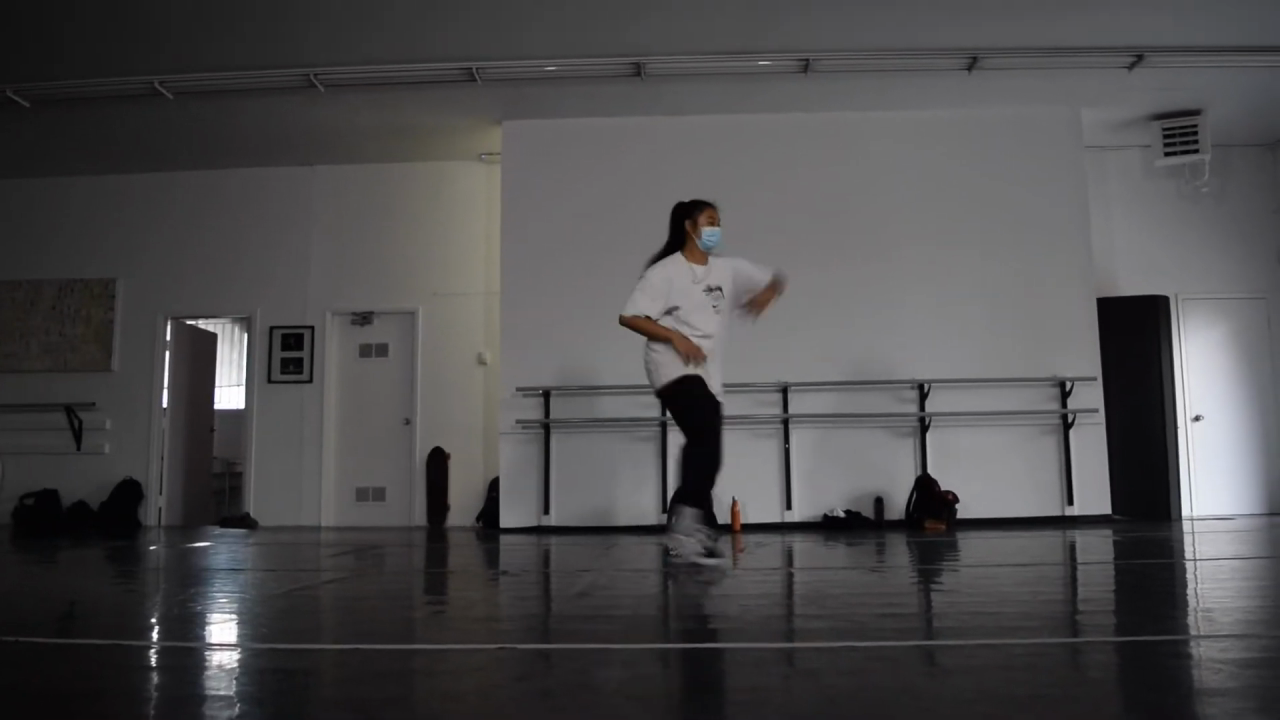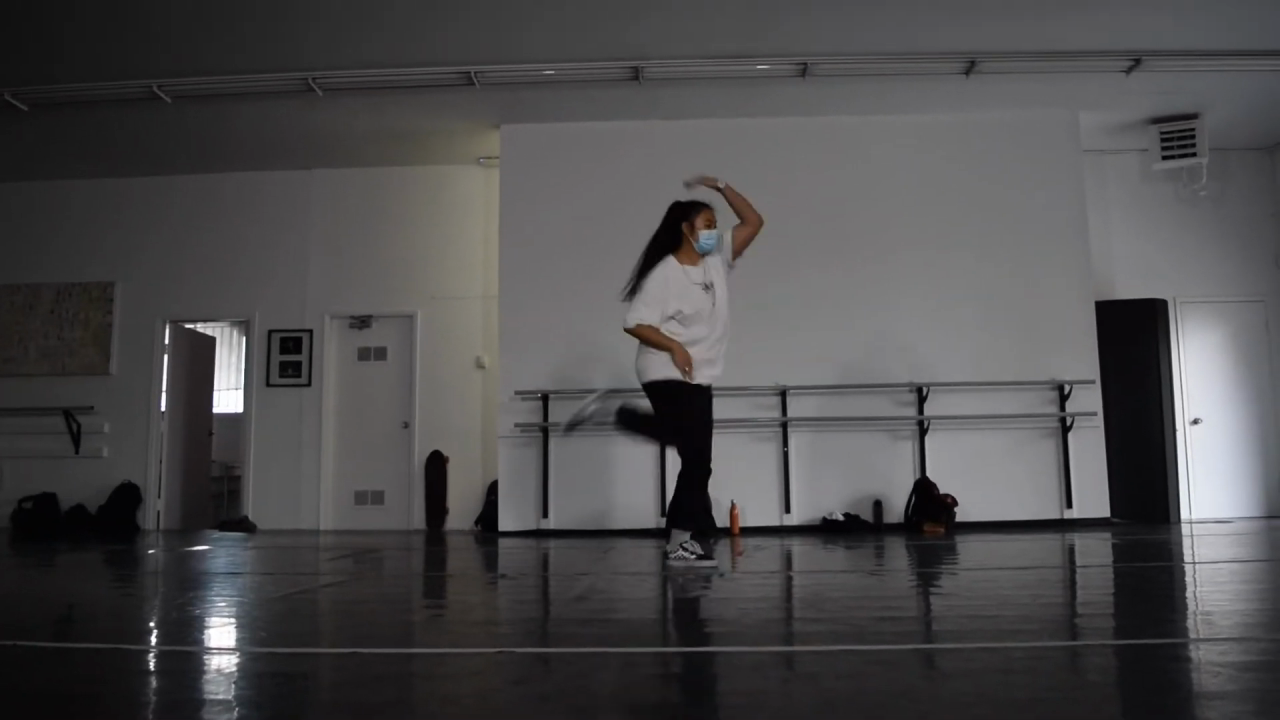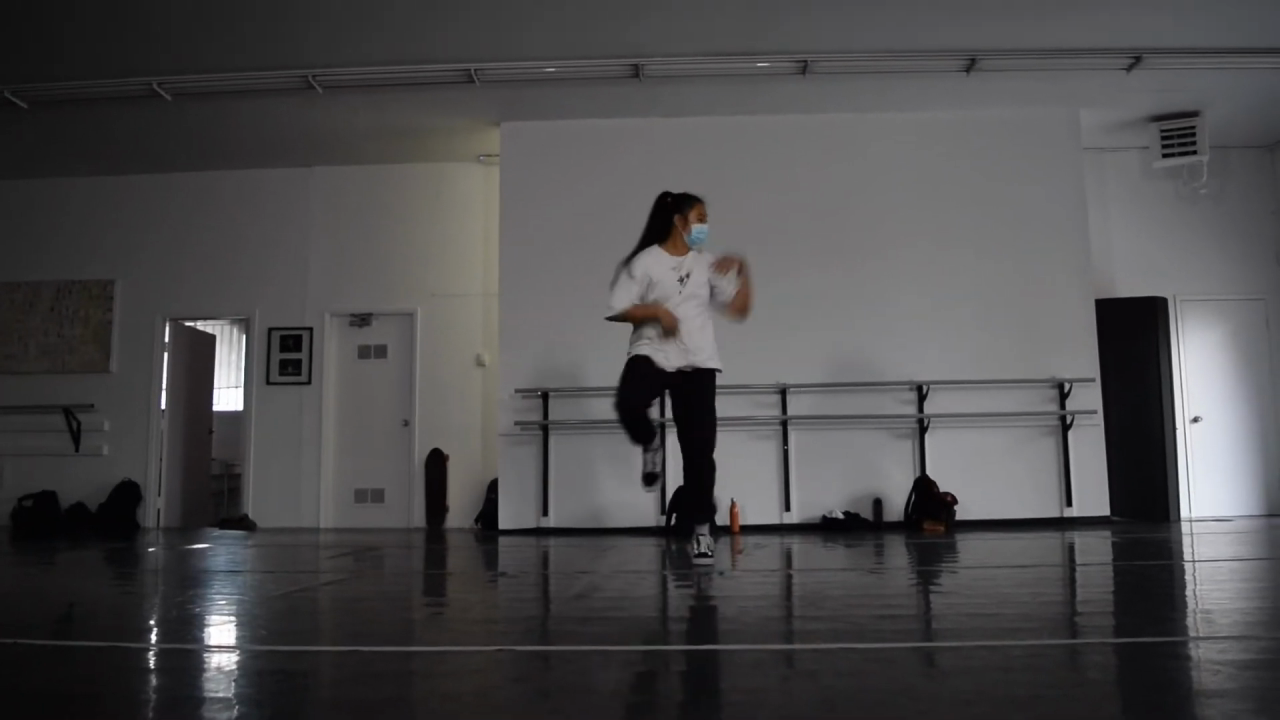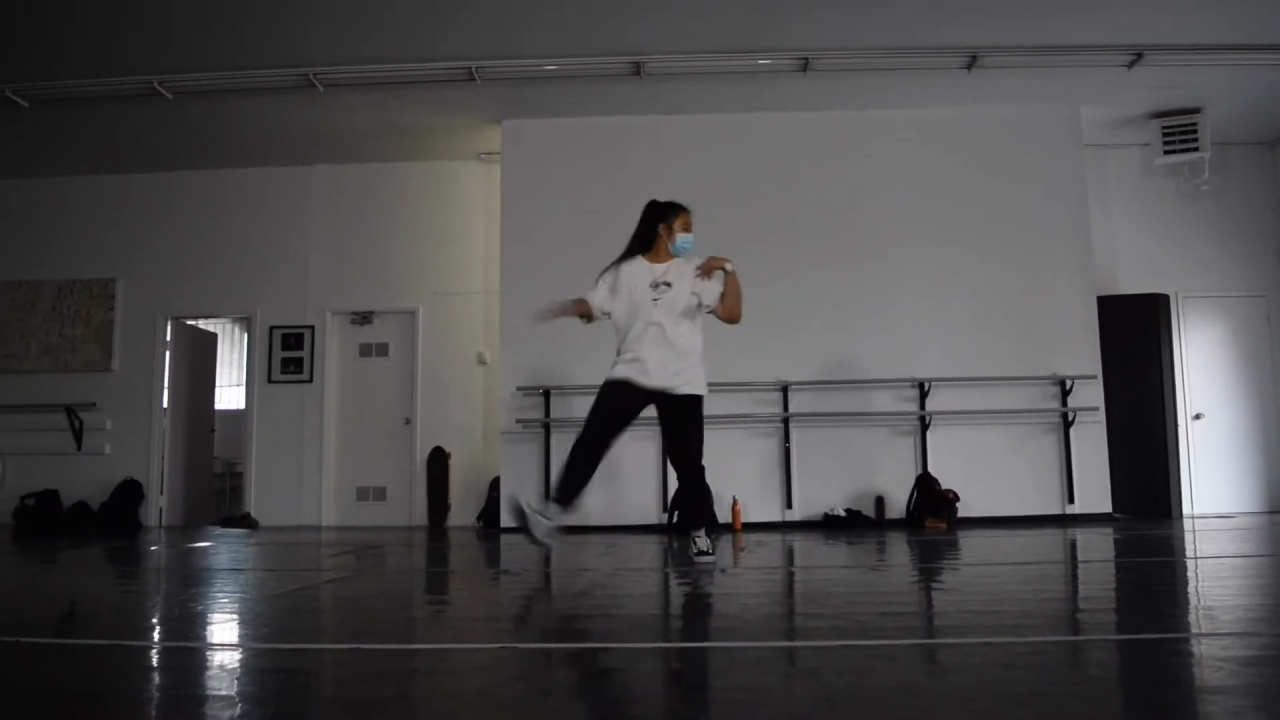
dt=0.2s
person 1, frame 1
left shoulder: (730, 268)
right shoulder: (666, 271)
left elbow: (773, 281)
right elbow: (631, 316)
left wrist: (767, 292)
right wrist: (675, 338)
left hip: (706, 377)
right hip: (675, 371)
left knee: (705, 453)
right knee: (706, 444)
left ankle: (685, 532)
right ankle: (689, 524)
person 1, frame 2
left shoulder: (717, 257)
right shoulder: (663, 275)
left elbow: (754, 222)
right elbow: (635, 324)
left wrist: (721, 187)
right wrist: (673, 345)
left hip: (700, 376)
right hip: (667, 370)
left knee: (698, 458)
right knee: (686, 441)
left ankle: (683, 538)
person 1, frame 3
left shoulder: (706, 263)
right shoulder: (643, 262)
left elbow: (739, 310)
right elbow: (617, 309)
left wrist: (742, 271)
right wrist: (652, 310)
left hip: (698, 364)
right hip: (651, 355)
left knee: (699, 450)
right knee: (629, 404)
left ankle: (701, 531)
right ankle: (650, 447)
person 1, frame 4
left shoulder: (697, 273)
right shoulder: (623, 272)
left elbow: (732, 314)
right elbow: (591, 308)
left wrist: (728, 270)
right wrist: (568, 307)
left hip: (682, 382)
right hip: (631, 372)
left knee: (687, 463)
right knee: (591, 440)
left ankle: (699, 534)
right ankle: (552, 513)
